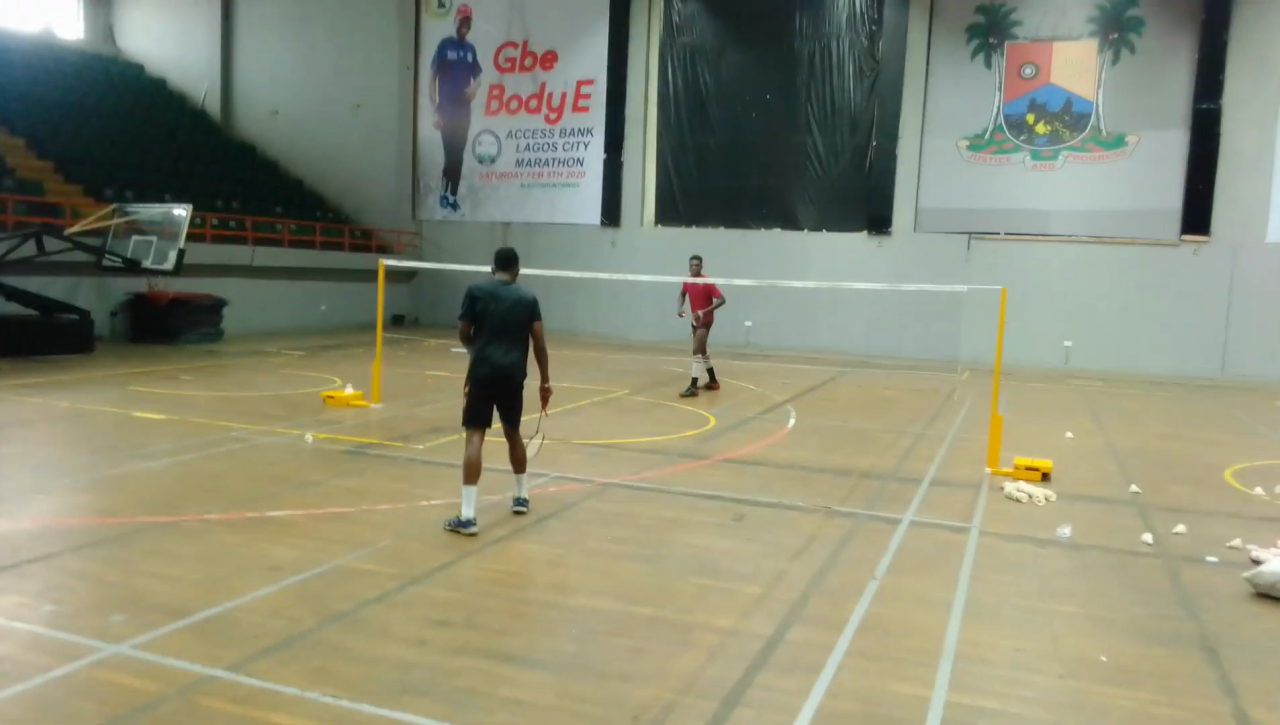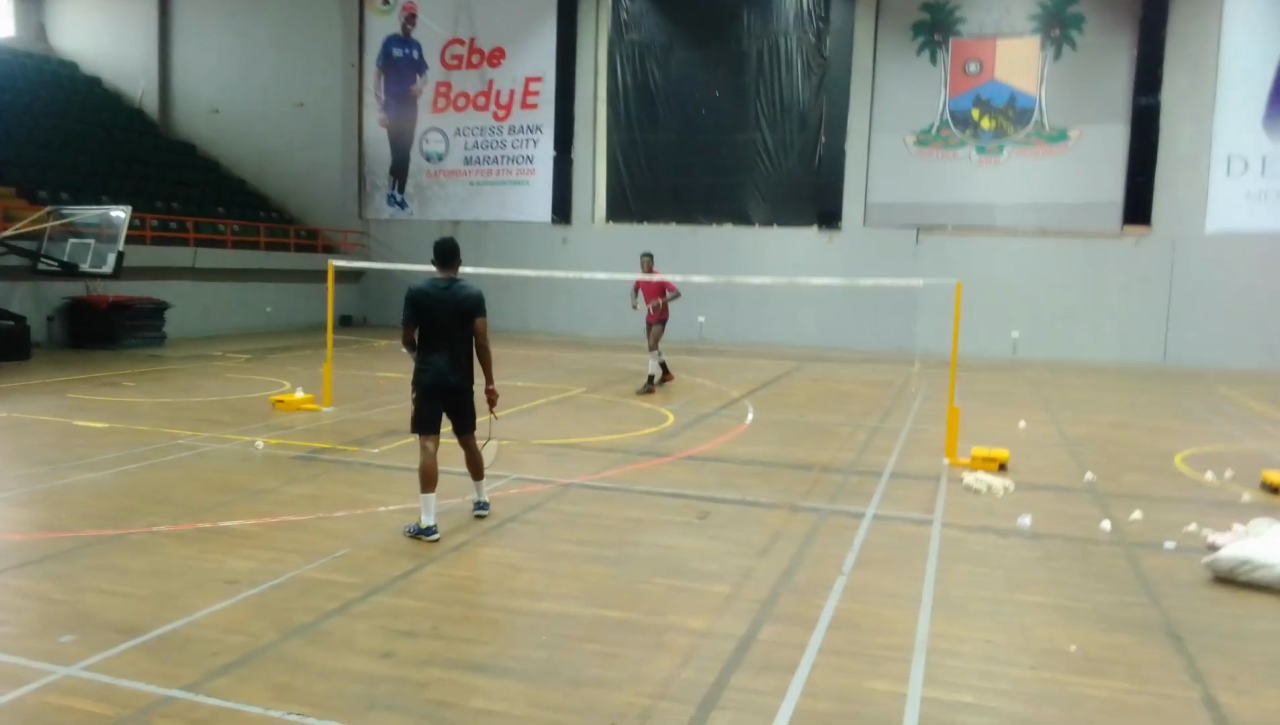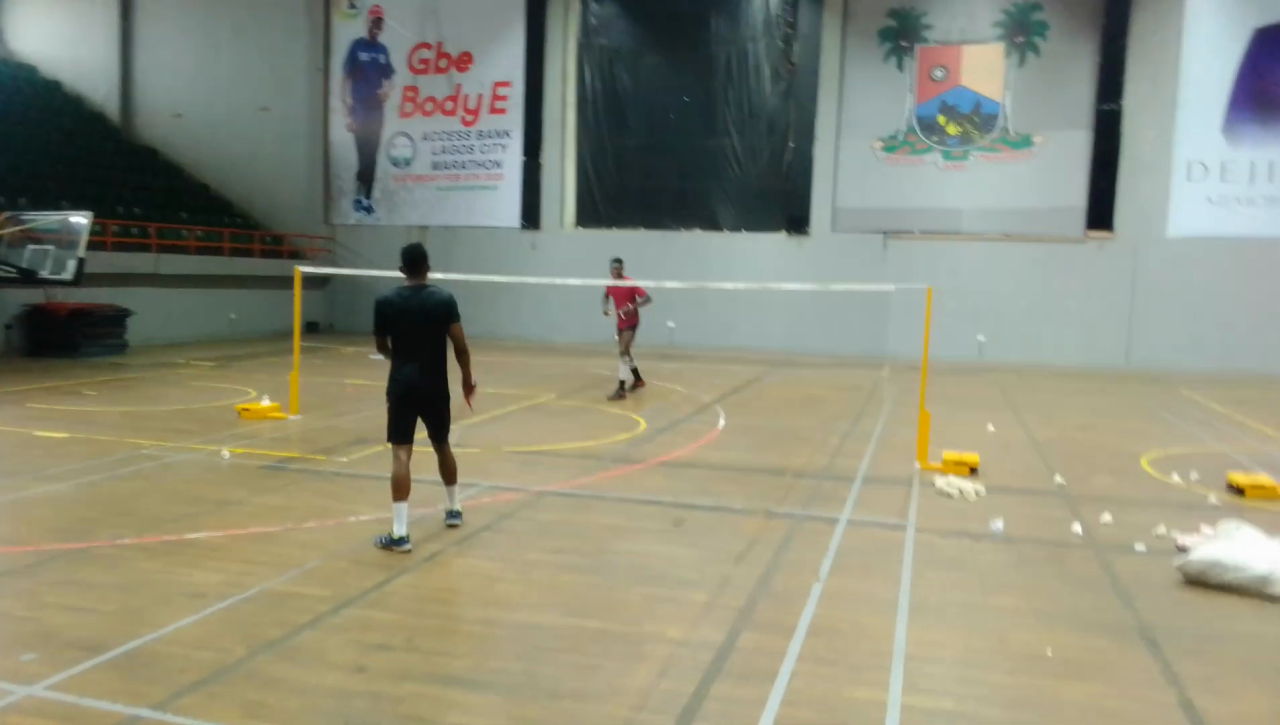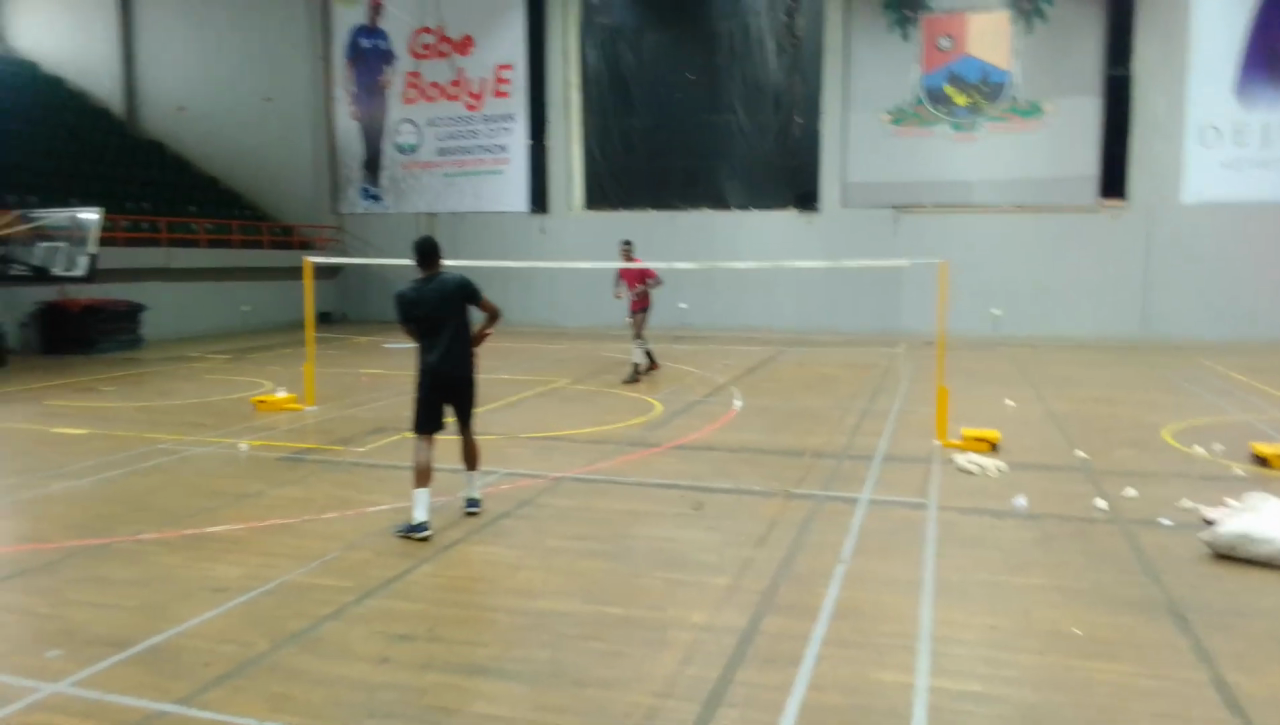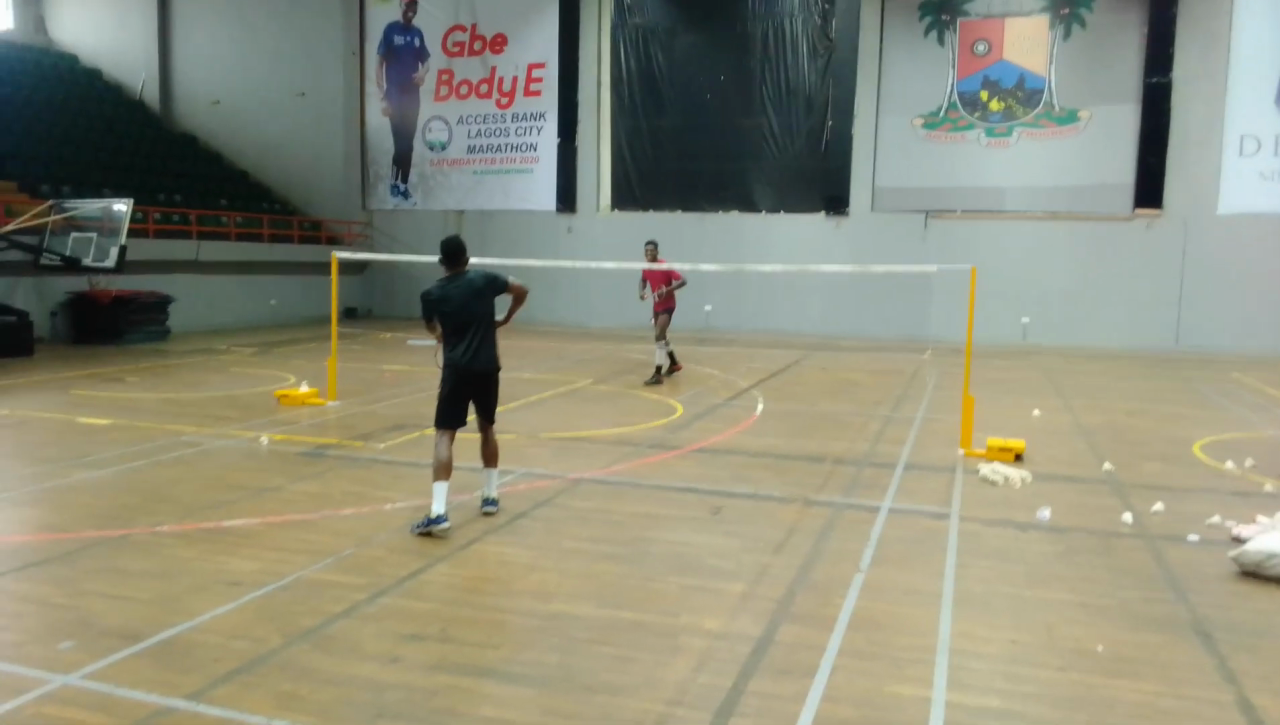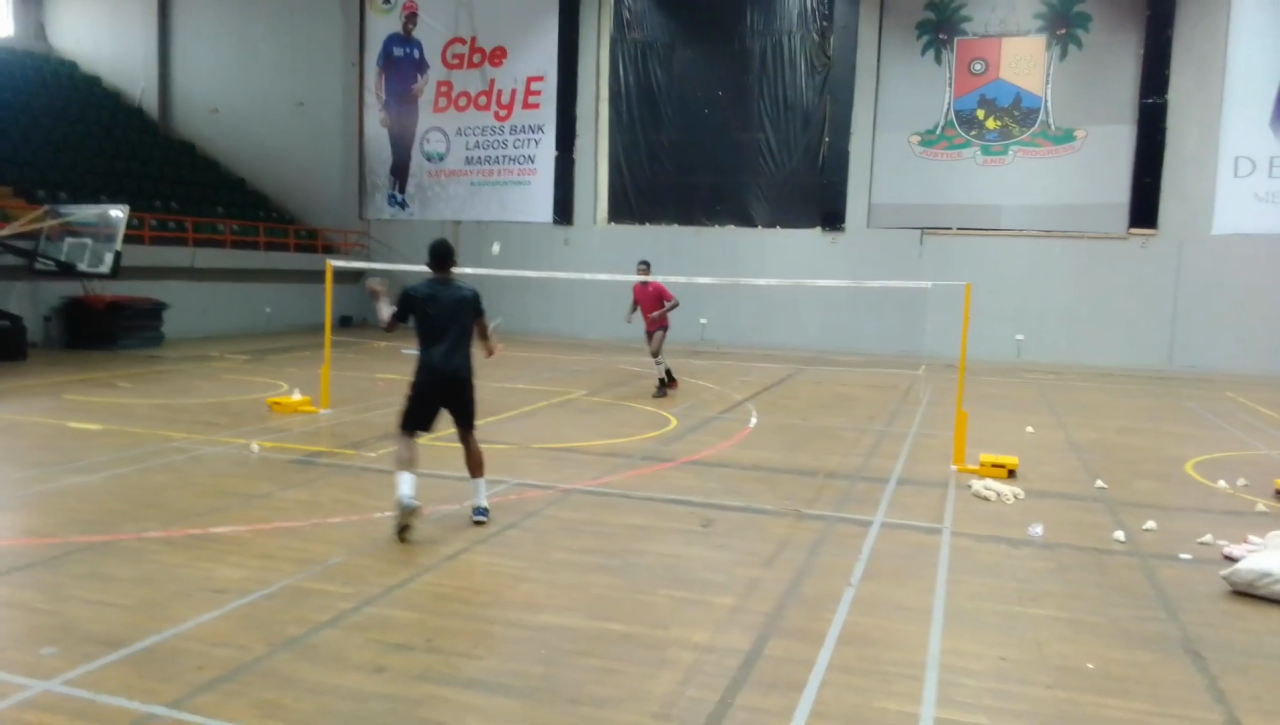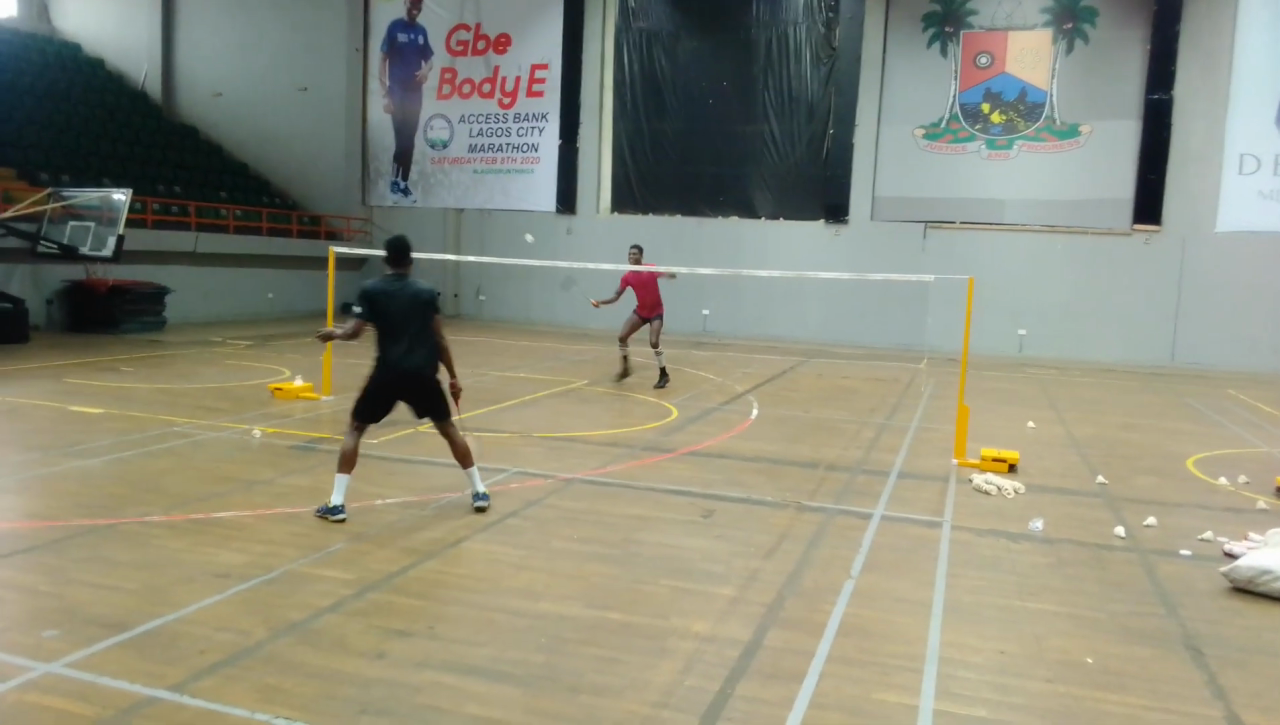
dt=0.3s
person 1, frame 1
left shoulder: (476, 291)
right shoulder: (528, 298)
left elbow: (464, 334)
right elbow: (539, 343)
right wrist: (545, 381)
left hip: (483, 371)
right hip: (512, 374)
left knee: (475, 437)
right knee: (513, 434)
left ankle: (468, 515)
right ankle: (521, 496)
person 1, frame 2
left shoulder: (416, 292)
right shoulder: (473, 295)
left elbow: (407, 339)
right elbow: (481, 342)
right wrist: (490, 383)
left hip: (427, 379)
right hip: (460, 381)
left knee: (428, 444)
right knee: (468, 441)
left ankle: (428, 522)
right ankle: (481, 500)
person 1, frame 3
left shoulder: (385, 302)
right shoulder: (443, 299)
left elbow: (381, 347)
right elbow: (461, 345)
right wrist: (467, 376)
left hip: (402, 387)
right hip: (435, 388)
left knee: (401, 453)
right knee: (442, 446)
left ankle: (400, 532)
right ankle: (453, 509)
person 1, frame 4
left shoulder: (405, 296)
right shoulder: (458, 283)
right elbow: (494, 313)
right wrist: (480, 333)
left hip: (431, 374)
right hip: (461, 372)
left knee: (424, 440)
right knee: (466, 430)
left ankle: (420, 519)
right ankle: (472, 496)
person 1, frame 5
left shoulder: (432, 294)
right shoulder: (484, 280)
right elbow: (521, 290)
right wrist: (505, 318)
left hip: (456, 371)
right hip: (487, 368)
left knee: (444, 435)
right knee: (487, 427)
left ankle: (438, 512)
right ankle: (490, 495)
person 1, frame 6
left shoulder: (413, 293)
right shoulder: (469, 294)
left elbow: (388, 325)
right elbow: (482, 333)
left wrist: (380, 296)
right wrist: (489, 344)
left hip: (430, 375)
right hip: (461, 376)
left knee: (407, 436)
right knee: (468, 436)
left ankle: (407, 495)
right ankle: (480, 505)
person 1, frame 7
left shoulder: (370, 290)
right shoulder: (426, 294)
left elbow: (354, 331)
right elbow: (439, 341)
left wrist: (333, 333)
right wrist: (454, 378)
left hip: (386, 374)
right hip: (422, 373)
left knee: (355, 430)
right knee: (448, 430)
left ankle: (337, 503)
right ankle: (479, 491)
person 2, frame 1
left shoulder: (471, 49)
right shoulder: (445, 45)
left elbow: (477, 76)
right elbow: (433, 77)
left wrist: (474, 88)
right wrist: (435, 109)
left hip: (464, 108)
right hip: (447, 108)
left knee: (459, 154)
right knee: (451, 153)
left ankle: (452, 197)
right ankle: (445, 196)
person 2, frame 2
left shoulder: (416, 46)
right shoulder: (390, 42)
left elbow: (423, 73)
right elbow: (379, 75)
left wrist: (420, 85)
right wrist: (381, 107)
left hip: (410, 106)
right hip: (393, 106)
left knee: (405, 153)
right knee: (397, 153)
left ankle: (400, 195)
right ankle: (392, 195)
person 2, frame 3
left shoulder: (383, 49)
right shoulder: (356, 46)
left elbow: (389, 77)
right elbow: (345, 79)
left wrist: (388, 89)
right wrist: (348, 113)
left hip: (377, 109)
right hip: (360, 110)
left knee: (372, 157)
right knee: (364, 156)
left ankle: (366, 200)
right ankle: (359, 200)
person 2, frame 4
left shoulder: (383, 35)
right shoulder: (357, 33)
left elbow: (390, 64)
right elbow: (349, 67)
left wrist: (389, 76)
right wrist: (352, 100)
left hip: (379, 96)
right hip: (363, 97)
left knee: (377, 145)
right knee: (371, 145)
left ankle: (373, 189)
right ankle: (366, 189)
person 2, frame 5
left shoulder: (418, 33)
right shoulder: (390, 30)
left elbow: (425, 61)
right elbow: (380, 63)
left wrist: (422, 73)
right wrist: (383, 96)
left hip: (413, 94)
right hip: (395, 94)
left knee: (408, 143)
right knee: (401, 143)
left ankle: (403, 187)
right ankle: (395, 187)
person 2, frame 6
left shoulder: (417, 45)
right shoulder: (390, 41)
left elbow: (424, 73)
right elbow: (379, 74)
left wrist: (422, 83)
right wrist: (381, 107)
left hip: (411, 105)
right hip: (393, 105)
left knee: (406, 153)
right knee: (398, 153)
left ankle: (401, 196)
right ankle: (392, 196)
person 2, frame 7
left shoulder: (421, 31)
right shoulder: (394, 27)
left elbow: (429, 60)
right elbow: (383, 60)
left wrist: (426, 70)
right wrist: (385, 93)
left hip: (415, 92)
right hip: (397, 92)
left knee: (409, 140)
right knee: (402, 139)
left ankle: (403, 183)
right ankle: (394, 182)
